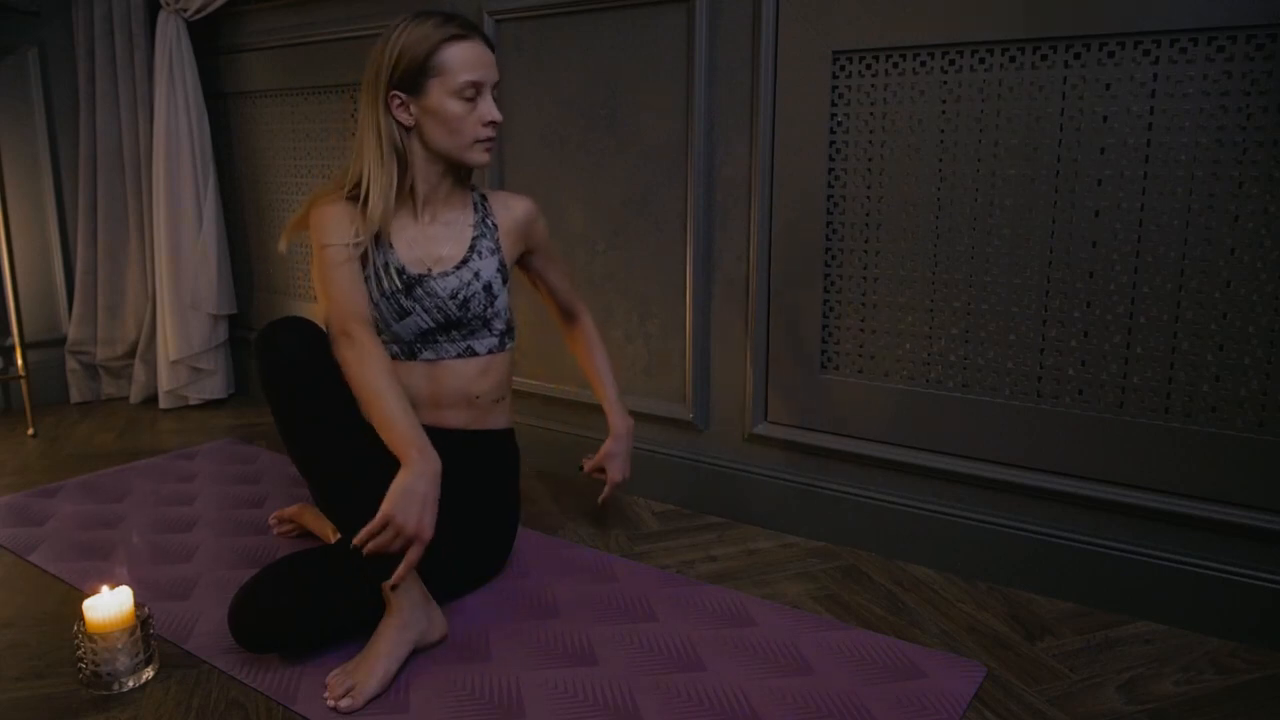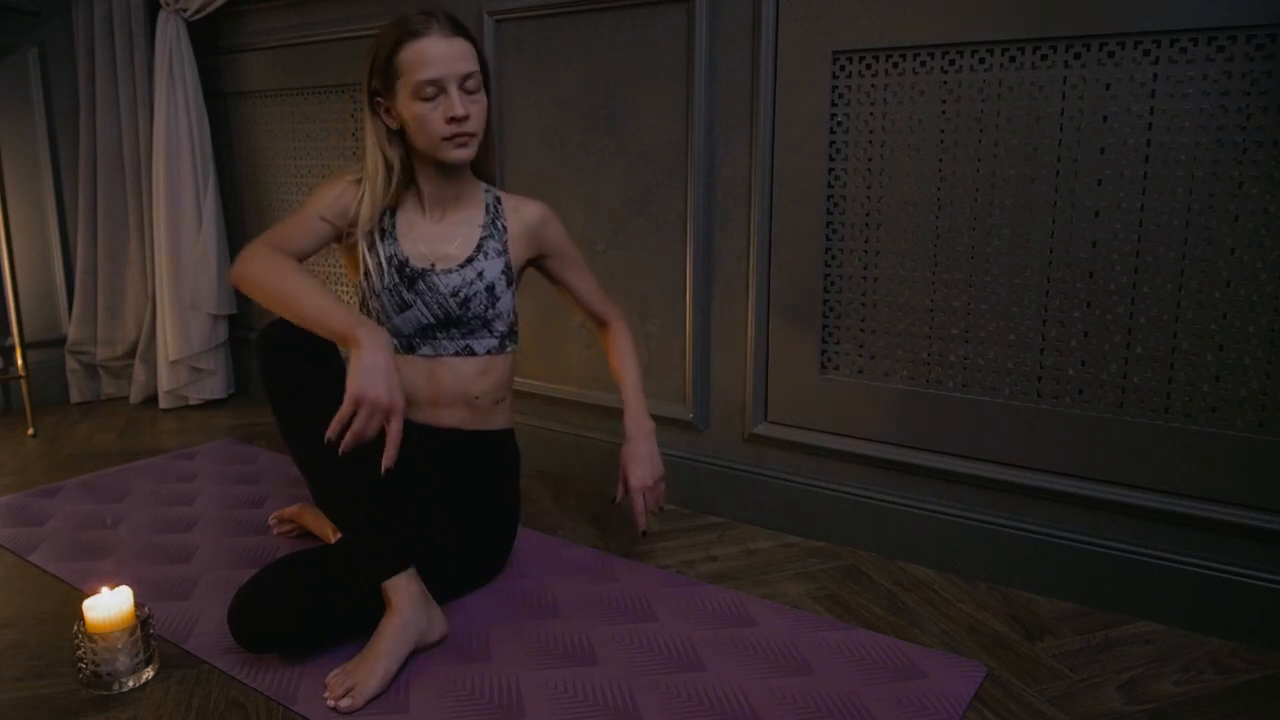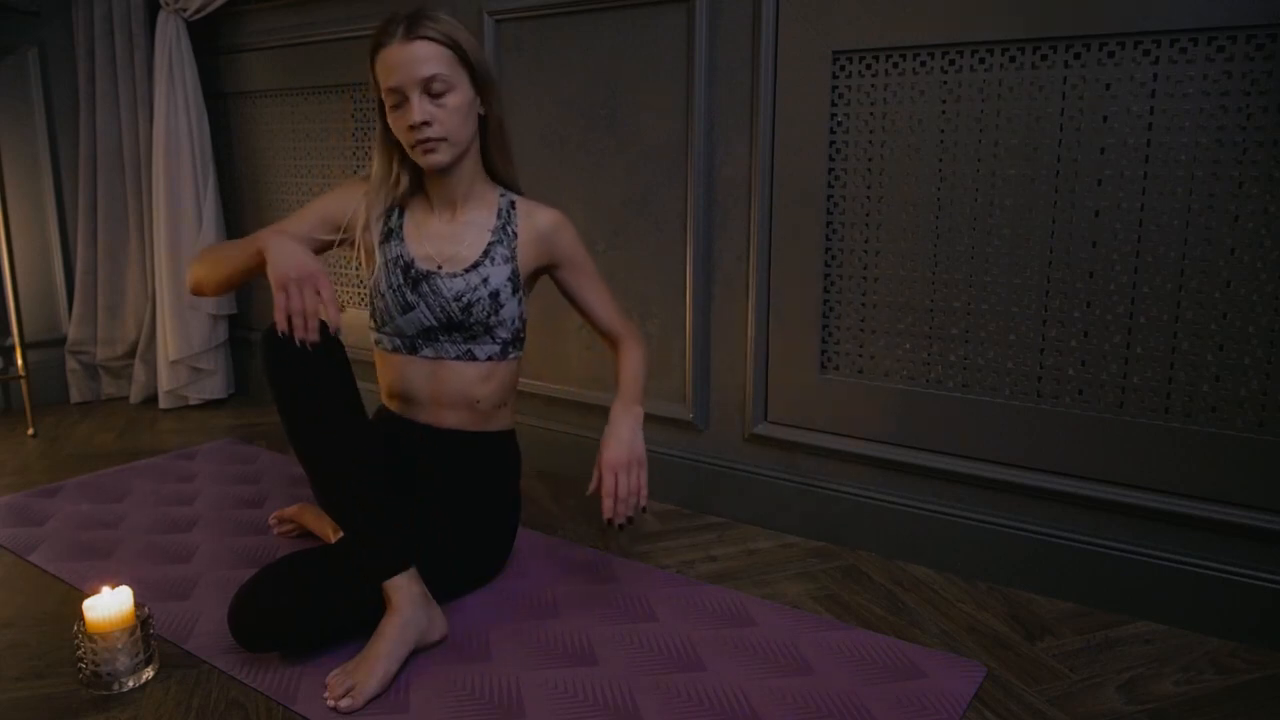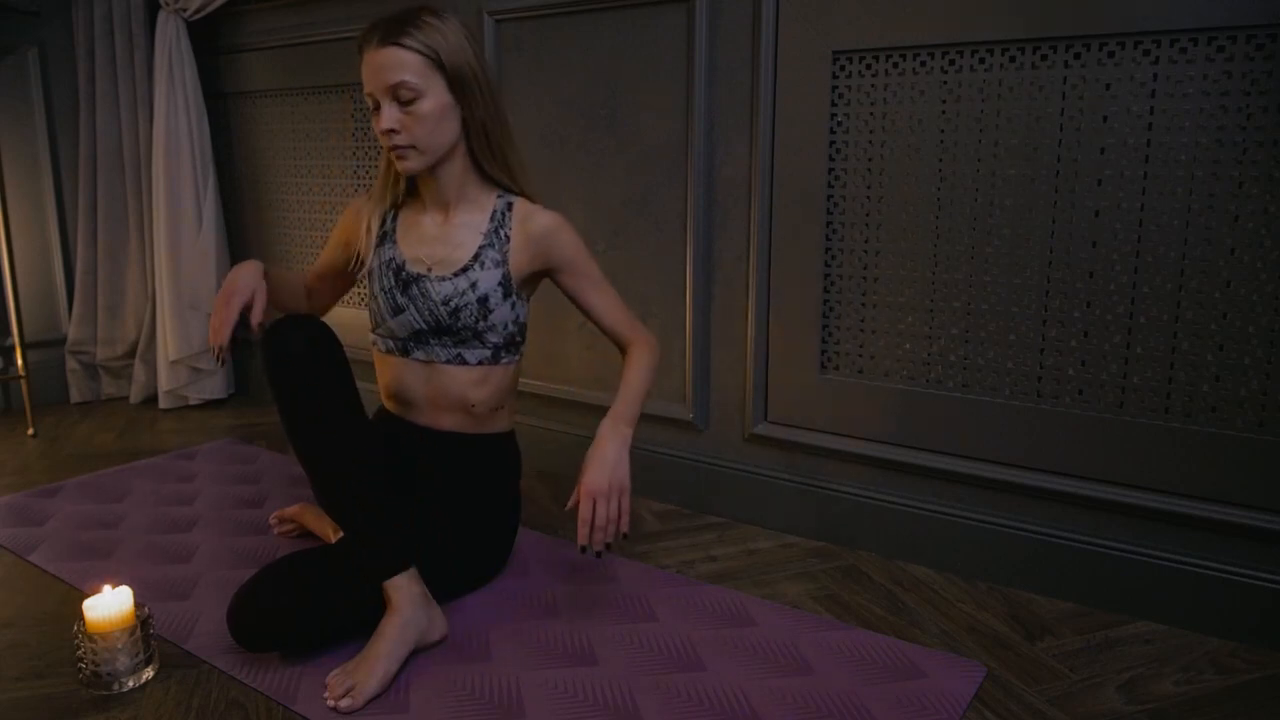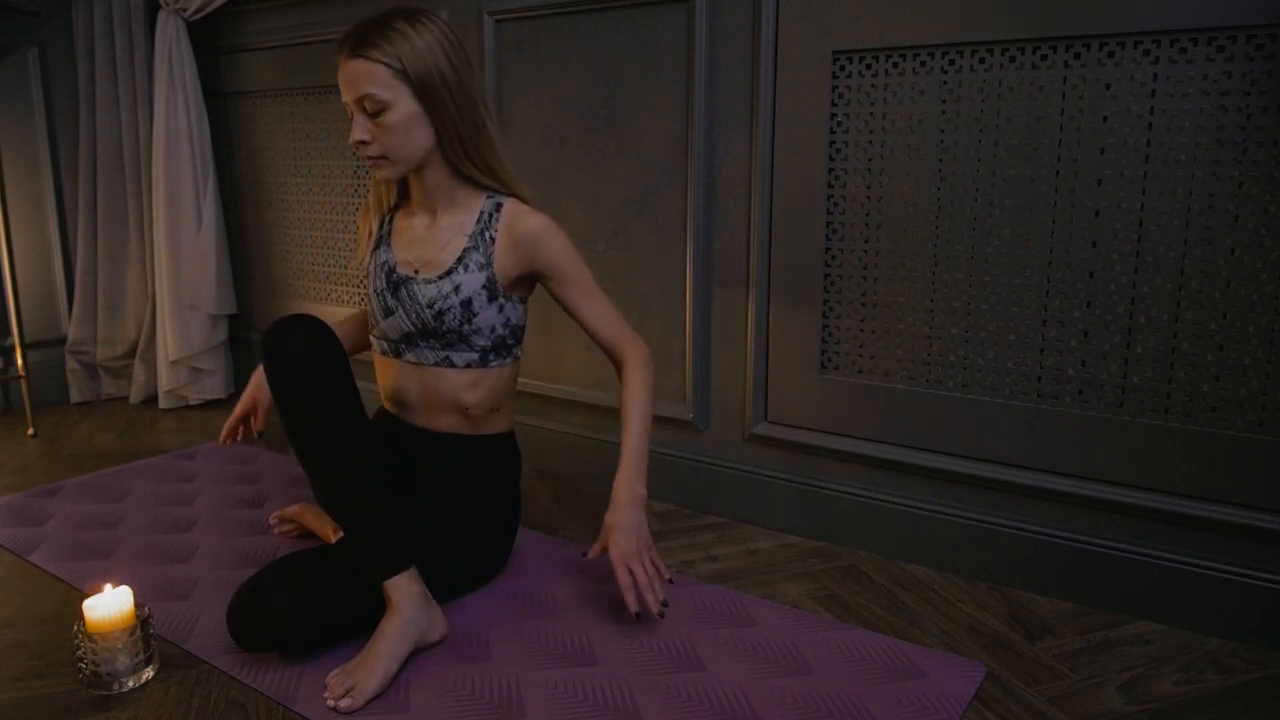
dt=0.4s
person 1, frame 1
left shoulder: (511, 218)
right shoulder: (342, 219)
left elbow: (573, 315)
right elbow: (350, 337)
left wrist: (618, 425)
right wrist: (416, 460)
left hip: (476, 483)
right hip: (391, 463)
left knee: (263, 617)
right knee: (285, 340)
left ankle: (343, 521)
right ankle: (384, 565)
person 1, frame 2
left shoulder: (523, 221)
right shoulder: (358, 204)
left elbow: (610, 322)
right elbow: (252, 263)
left wrist: (638, 431)
right wrist: (359, 334)
left hip: (475, 482)
right hip: (388, 459)
left knee: (262, 617)
right knee: (286, 339)
left ankle: (349, 522)
person 1, frame 3
left shoulder: (536, 227)
right shoulder: (363, 208)
left elbow: (626, 339)
right elbow: (202, 277)
left wrist: (625, 417)
right wrist: (273, 247)
left hip: (474, 485)
right hip: (387, 456)
left knee: (262, 616)
right knee: (292, 336)
left ankle: (347, 525)
right ankle: (359, 527)
person 1, frame 4
left shoulder: (532, 230)
right shoulder: (371, 217)
left elbow: (639, 344)
right elbow: (317, 293)
left wrist: (612, 439)
right wrist: (256, 274)
left hip: (473, 486)
right hip: (386, 457)
left knee: (260, 617)
right knee: (294, 340)
left ankle: (349, 524)
right ankle: (357, 521)
person 1, frame 5
left shoulder: (520, 232)
right shoulder: (376, 220)
left elbow: (632, 356)
left wrist: (627, 499)
right wrist: (285, 376)
left hip: (471, 489)
right hip: (388, 458)
left knee: (262, 615)
right knee: (294, 336)
left ankle: (350, 526)
right ankle: (356, 520)
